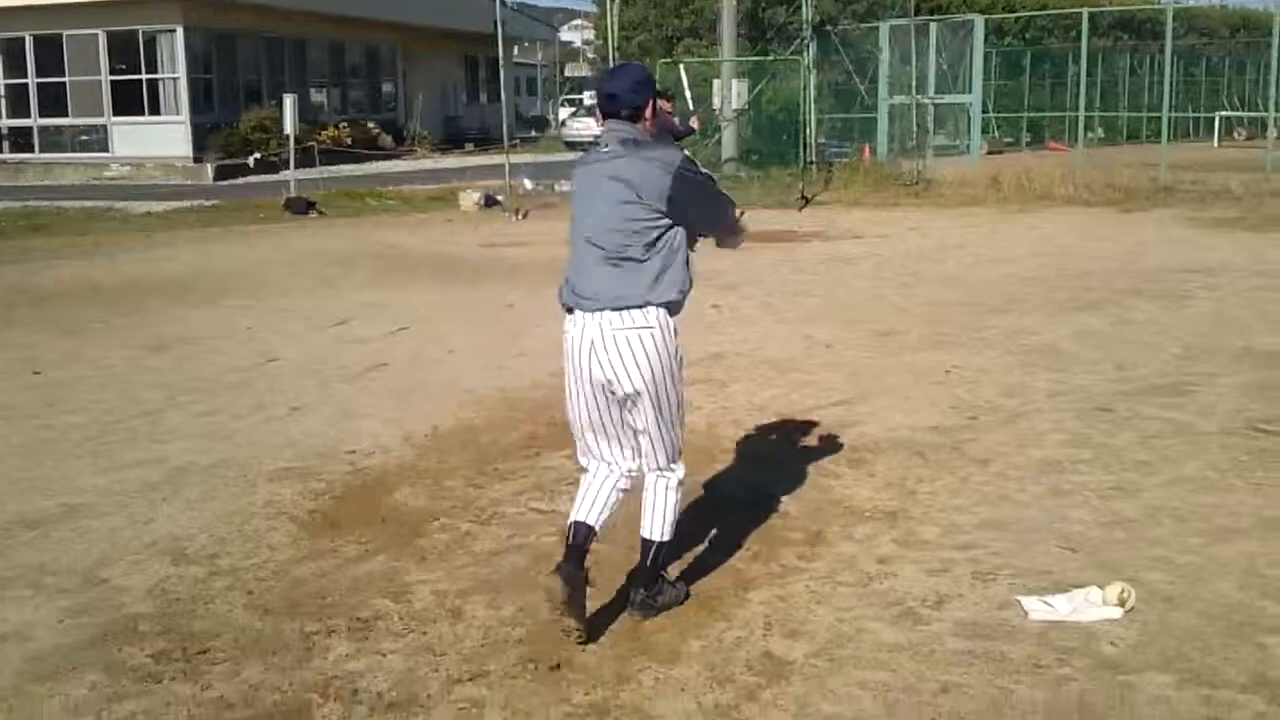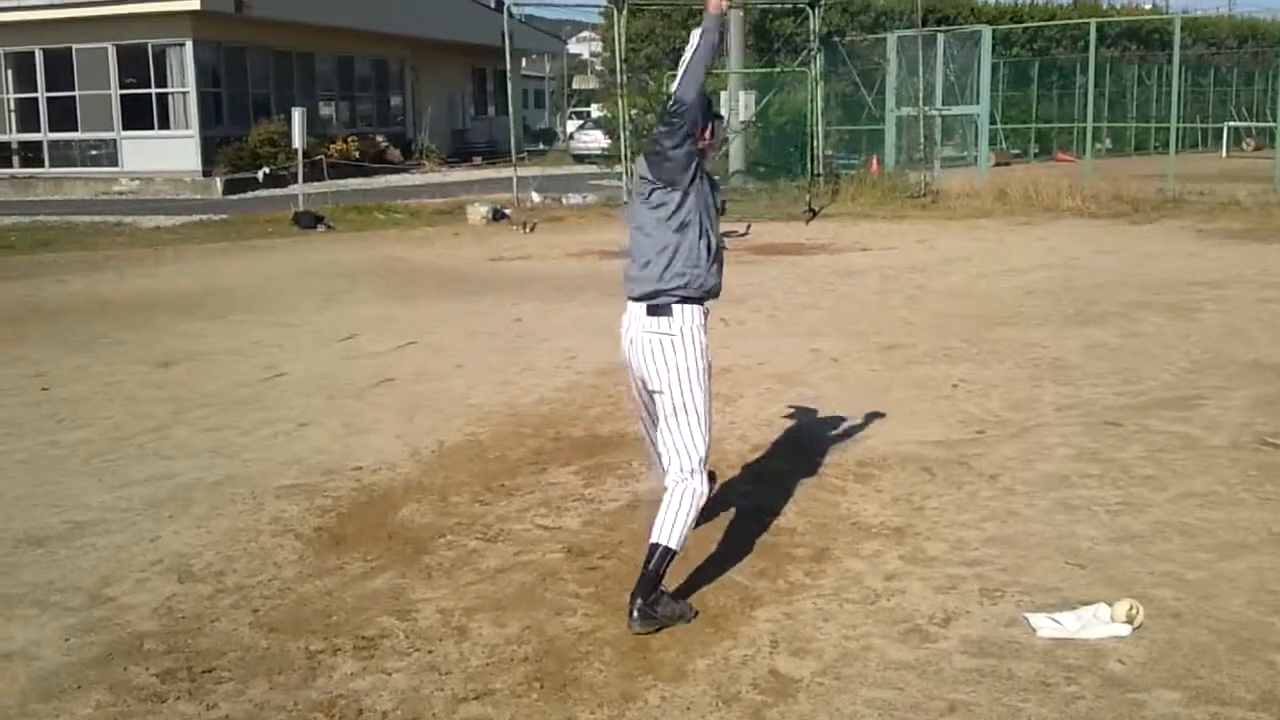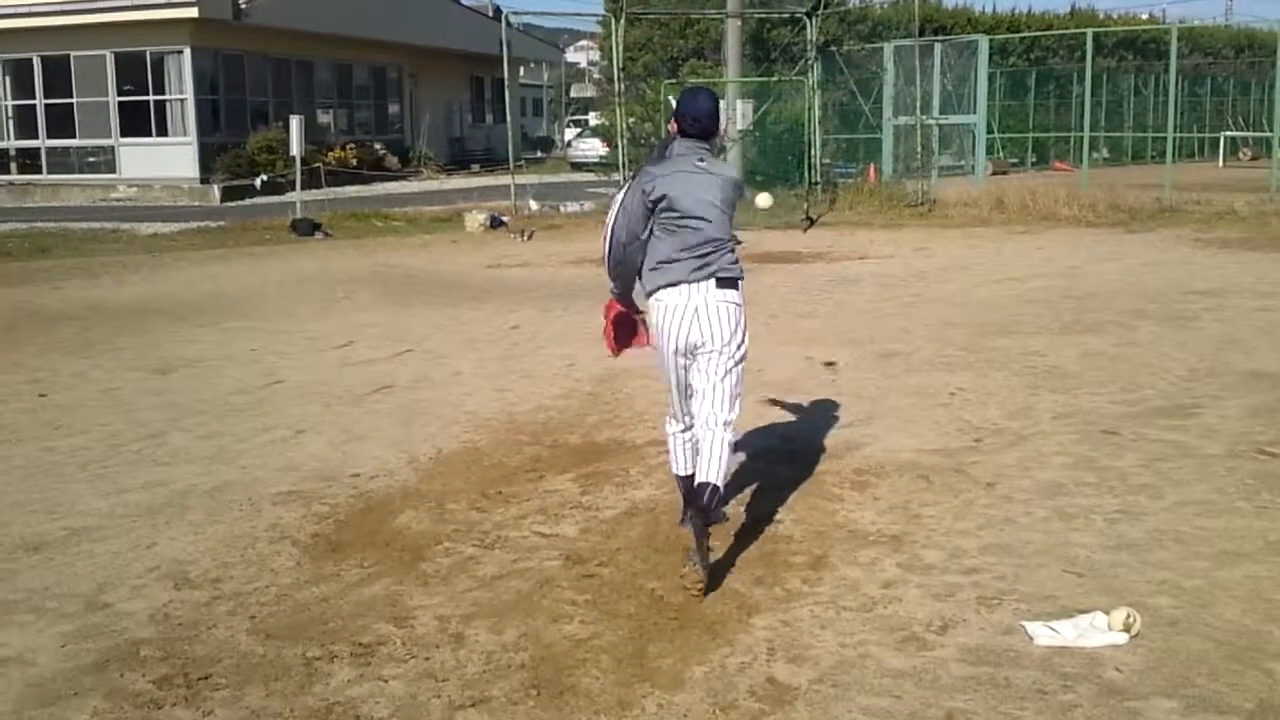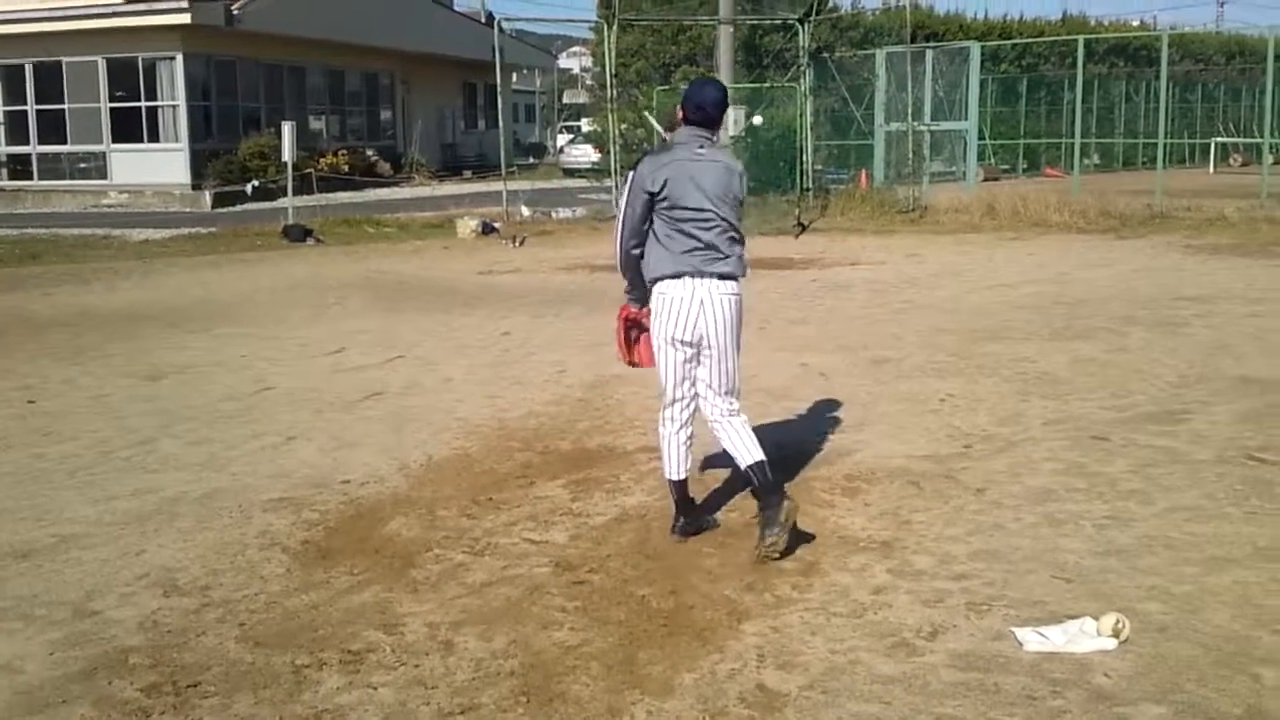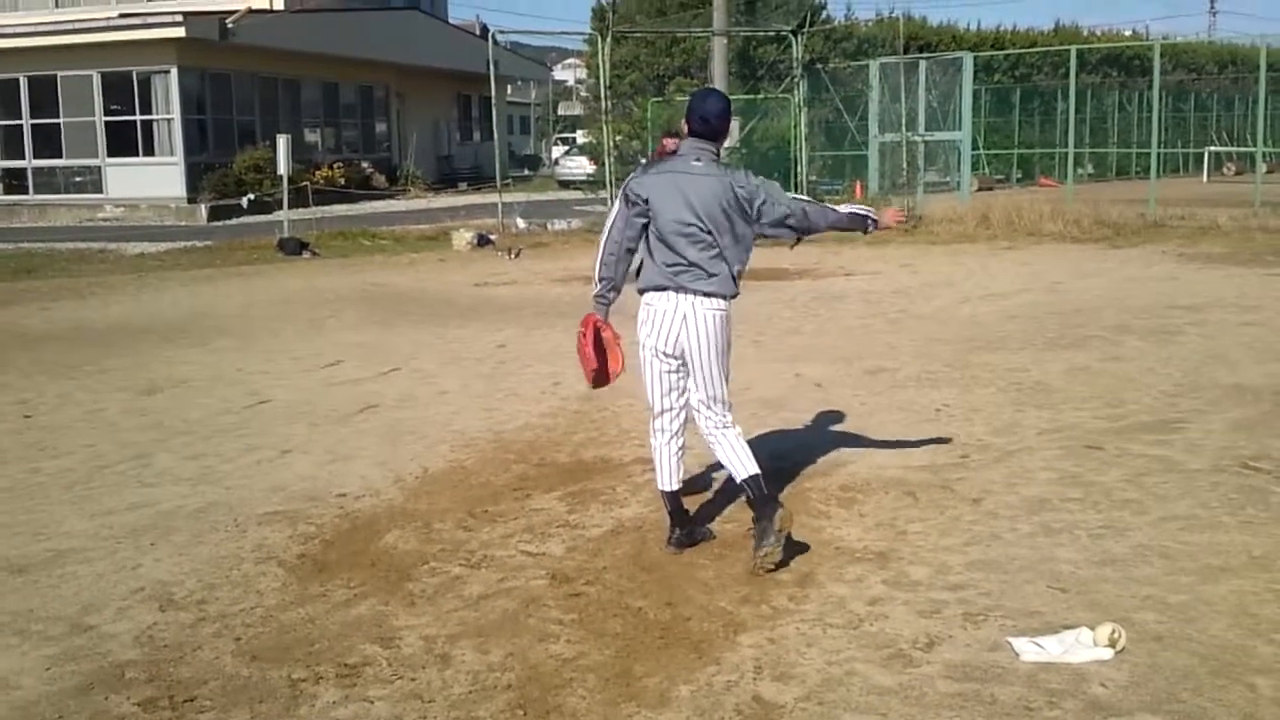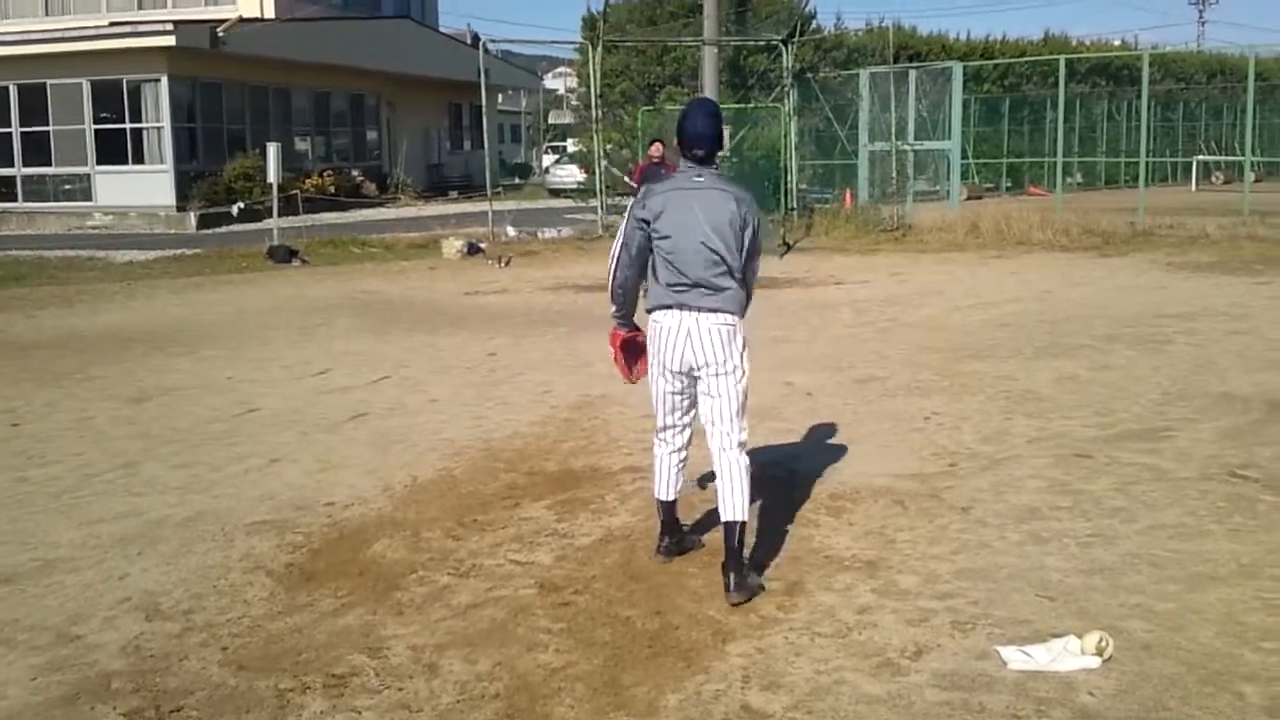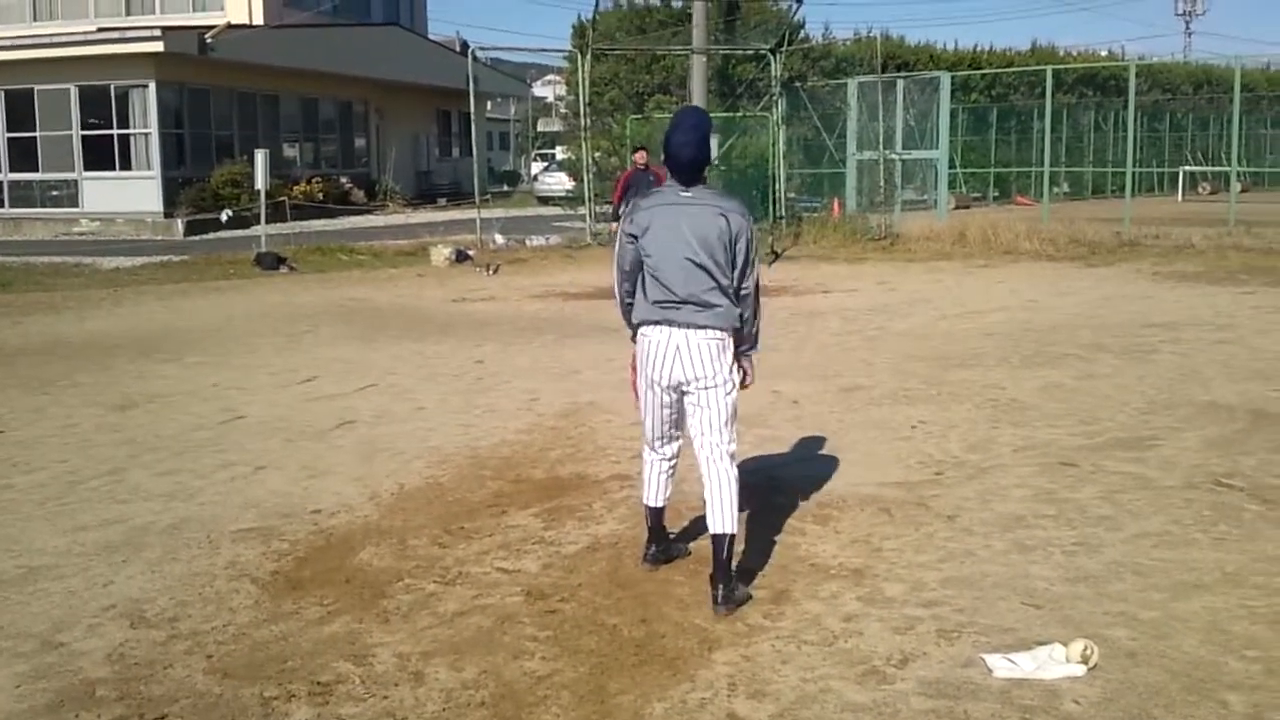
dt=0.4s
person 1, frame 1
left shoulder: (583, 170)
right shoulder: (669, 164)
right elbow: (715, 214)
right wrist: (732, 228)
left hip: (582, 331)
right hip: (643, 331)
left knee: (607, 464)
right knee: (663, 465)
left ankle: (572, 566)
right ankle: (648, 583)
person 1, frame 2
left shoulder: (662, 171)
right shoulder: (669, 160)
right elbow: (684, 103)
left hip: (639, 323)
right hip: (674, 326)
left knee: (665, 438)
right knee: (687, 468)
left ankle: (683, 496)
right ankle: (647, 597)
person 1, frame 3
left shoulder: (650, 179)
right shoulder: (728, 179)
left elbow: (621, 244)
left wrist: (624, 295)
left hip: (669, 305)
right hip: (721, 303)
left knee: (682, 417)
right knee: (716, 425)
left ankle: (694, 506)
right ankle: (701, 521)
person 1, frame 4
left shoulder: (652, 166)
right shoulder: (733, 170)
left elbow: (630, 239)
left wrist: (637, 296)
left hip: (671, 294)
right hip: (723, 293)
left knee: (677, 409)
right knee: (722, 405)
left ankle: (684, 511)
right ankle: (769, 493)
person 1, frame 5
left shoulder: (647, 178)
right shoulder: (739, 186)
left elbow: (617, 246)
right elbow: (805, 214)
left wrist: (600, 306)
right wrist: (872, 219)
left hip: (658, 310)
right hip: (711, 312)
left knee: (665, 422)
right knee: (716, 418)
left ankle: (679, 523)
right ankle: (765, 507)
person 1, frame 6
left shoulder: (652, 197)
right shoulder: (740, 201)
left elbow: (626, 267)
right elbow: (748, 273)
left wrist: (622, 319)
left hip: (667, 327)
right hip: (721, 329)
left knee: (670, 436)
right knee: (729, 444)
left ankle: (670, 534)
right ankle: (735, 570)
person 1, frame 7
left shoulder: (640, 213)
right shoulder: (733, 214)
left elbow: (625, 285)
right elbow: (747, 290)
right wrist: (745, 350)
left hip: (654, 342)
right hip: (711, 345)
left knee: (659, 448)
right knee: (718, 460)
left ankle: (656, 542)
right ankle: (722, 582)
